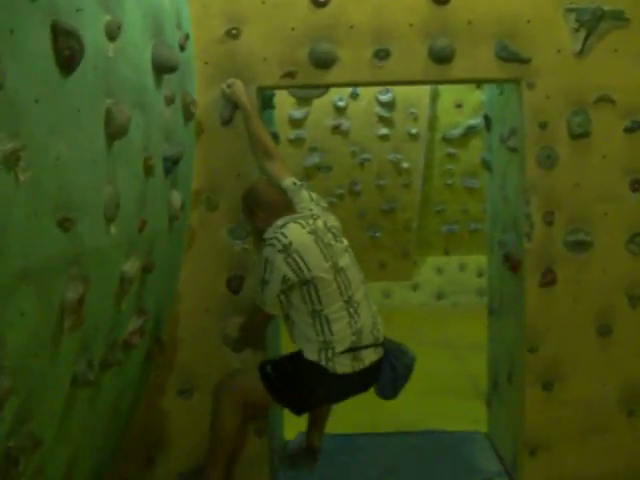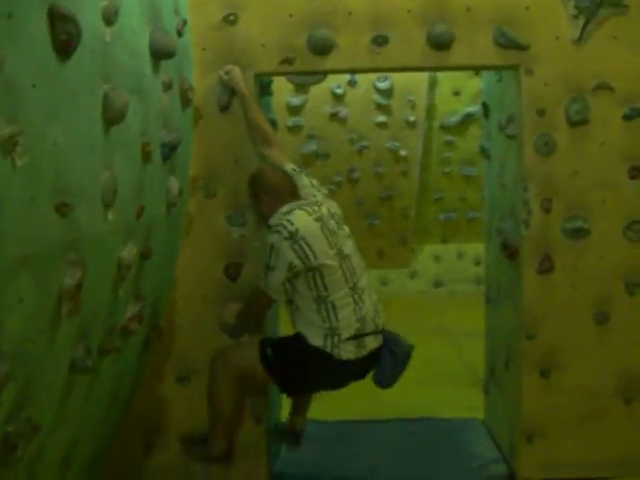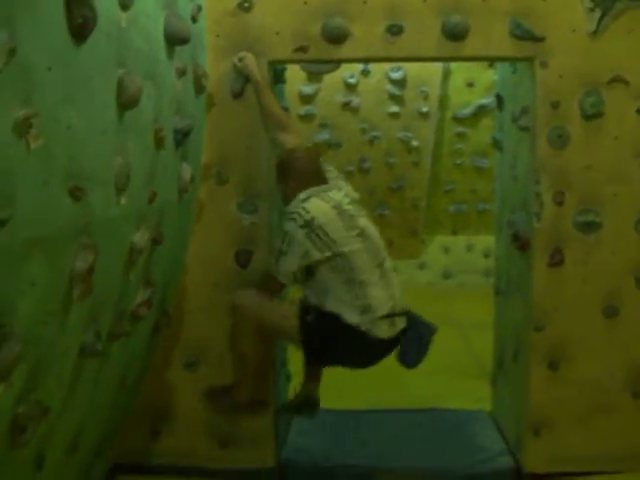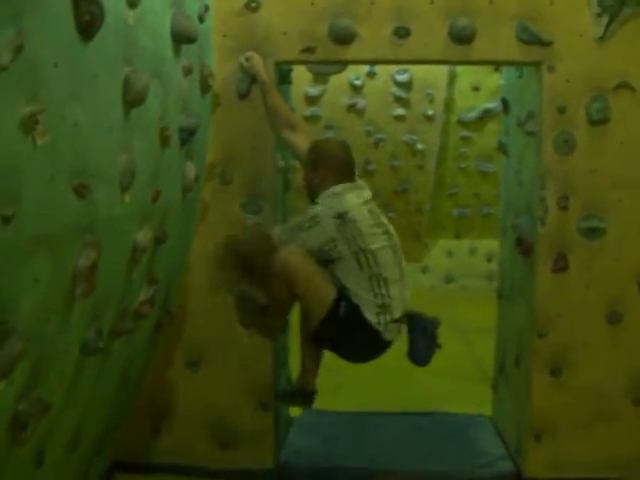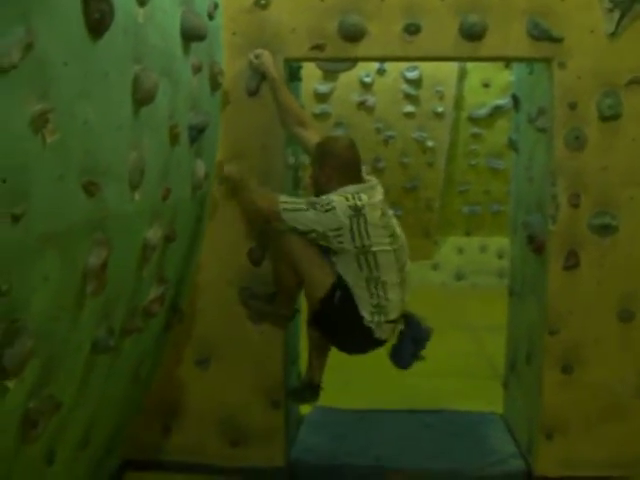
dt=0.2s
person 1, frame 1
left shoulder: (282, 246)
right shoulder: (315, 212)
left elbow: (265, 311)
right elbow: (270, 161)
left wrist: (244, 335)
right wrist: (246, 107)
left hip: (333, 371)
right hip: (370, 359)
left knee: (230, 391)
right ankle: (312, 442)
person 1, frame 2
left shoulder: (288, 232)
right shoulder: (317, 200)
left elbow: (264, 296)
right elbow: (271, 149)
left wrist: (239, 323)
right wrist: (244, 93)
left hip: (331, 358)
right hip: (366, 347)
left knee: (224, 361)
right knee: (298, 342)
left ankle: (218, 447)
right ankle: (295, 425)
person 1, frame 3
left shoulder: (304, 219)
right shoulder: (337, 189)
left elbow: (277, 282)
right elbow: (286, 133)
left wrist: (253, 303)
right wrist: (257, 80)
left hip: (358, 337)
right hip: (383, 327)
left knee: (244, 302)
right knee: (304, 304)
left ankle: (245, 391)
right ankle: (307, 395)
person 1, frame 4
left shoulder: (334, 212)
right shoulder: (349, 190)
left elbow: (270, 243)
right elbow: (291, 132)
left wrist: (238, 247)
right wrist: (263, 79)
left hip: (365, 331)
right hip: (374, 322)
left knee: (287, 256)
right knee: (313, 280)
left ankle: (273, 318)
right ankle: (305, 384)
person 1, frame 5
left shoulder: (346, 210)
right shoulder: (365, 184)
left elbow: (262, 205)
right elbow: (304, 129)
left wrist: (236, 177)
right wrist: (274, 77)
left hip: (359, 329)
right hip: (378, 322)
left knee: (282, 229)
left ankle: (280, 305)
right ankle: (311, 380)
